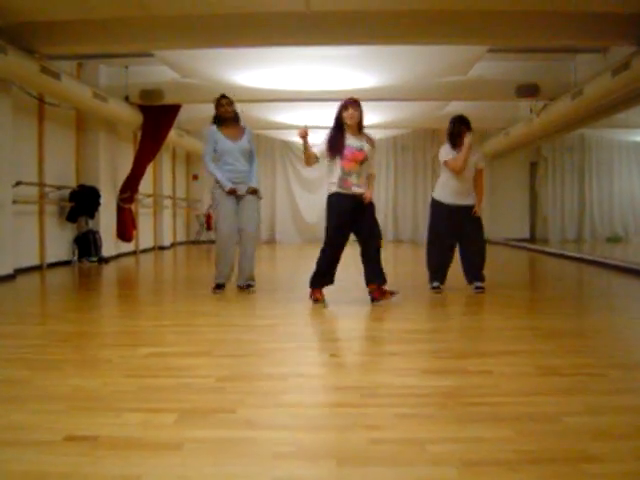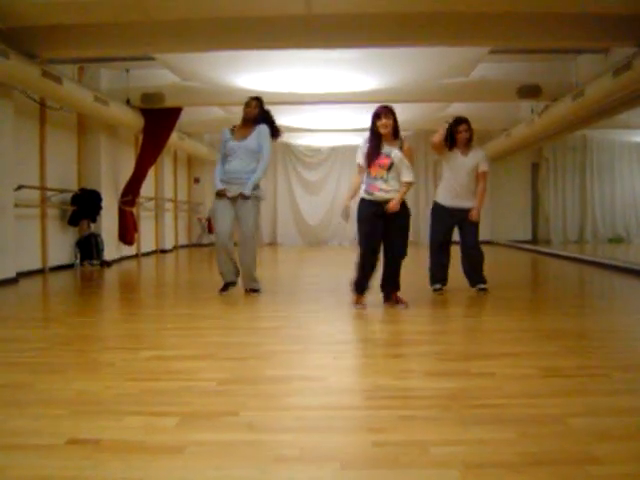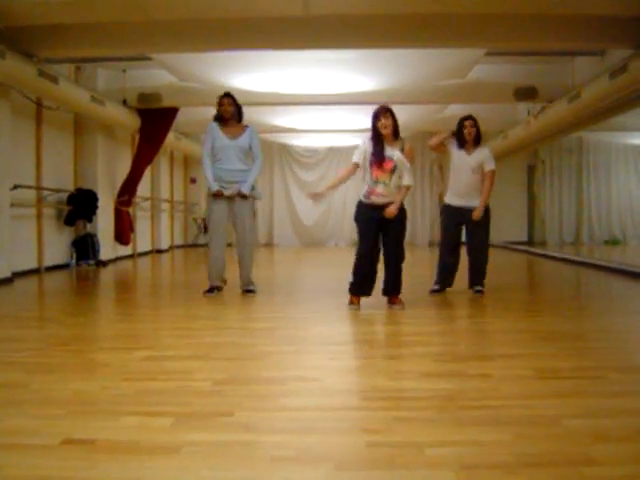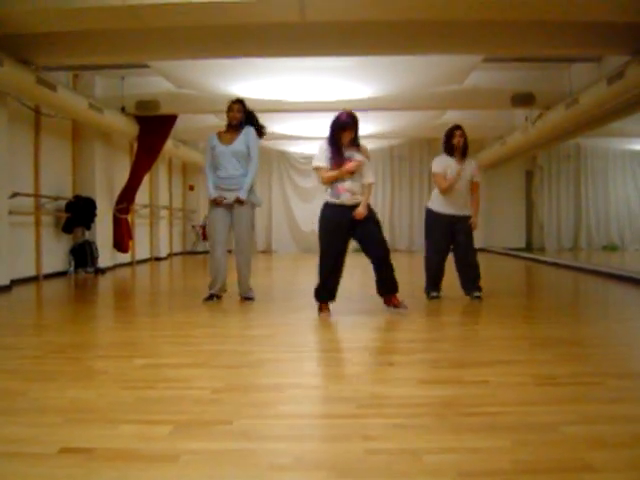
dt=0.5s
person 1, frame 1
left shoulder: (368, 141)
right shoulder: (333, 139)
left elbow: (370, 171)
right elbow: (309, 162)
left wrist: (370, 190)
right wrist: (304, 141)
left hip: (361, 200)
right hip: (339, 198)
left knee: (373, 240)
right knee: (334, 244)
left ankle: (376, 287)
right ankle: (316, 288)
person 1, frame 2
left shoulder: (402, 149)
right shoulder: (368, 145)
left elbow: (408, 180)
right elbow: (360, 175)
left wrist: (398, 199)
right wrist: (348, 199)
left hip: (394, 206)
right hip: (369, 205)
left knee: (396, 251)
right knee: (369, 249)
left ankle: (391, 292)
right ankle: (359, 292)
person 1, frame 3
left shoulder: (403, 150)
right shoulder: (368, 146)
left elbow: (407, 183)
right elbow: (350, 170)
left wrist: (397, 205)
right wrist: (326, 189)
left hip: (393, 209)
right hip: (368, 208)
left knee: (394, 253)
right knee: (367, 252)
left ankle: (393, 295)
right ankle: (356, 294)
person 1, frame 4
left shoulder: (361, 152)
right shoulder: (326, 149)
left elbow: (368, 183)
right elbow: (323, 178)
left wrist: (363, 205)
right wrist: (346, 168)
left hip: (359, 209)
right hip: (334, 210)
left knee: (379, 251)
right knee: (330, 258)
left ankle: (390, 295)
right ankle: (324, 300)
person 2, frame 1
left shoulder: (246, 131)
right shoulder: (213, 131)
left elbow: (254, 159)
right elbow: (208, 161)
left wrist: (254, 182)
right wrist: (225, 183)
left hip: (247, 187)
right hip: (224, 188)
left knee: (250, 231)
right knee: (225, 233)
left ankle: (246, 279)
right ankle: (221, 279)
person 2, frame 2
left shoulder: (262, 129)
right shoulder: (228, 132)
left elbow: (265, 160)
right elbow: (220, 161)
left wrist: (248, 188)
right wrist: (218, 184)
left hip: (247, 189)
right hip: (225, 189)
left knee: (248, 237)
right knee: (222, 235)
left ankle: (250, 282)
right ankle: (230, 277)
person 2, frame 3
left shoulder: (249, 131)
right shoulder: (213, 128)
left elbow: (258, 160)
right elbow: (206, 158)
left wrist: (247, 186)
right wrist: (212, 185)
left hip: (242, 188)
right hip: (219, 188)
left knee: (246, 237)
right knee: (216, 236)
left ankle: (247, 283)
right ankle: (216, 282)
person 2, frame 4
left shoulder: (249, 132)
right shoulder: (214, 138)
left elbow: (254, 162)
right elbow: (209, 168)
left wrist: (243, 192)
right wrist: (211, 192)
left hip: (242, 194)
right hip: (219, 195)
left knee: (243, 243)
right knee: (217, 242)
left ankle: (245, 290)
right ankle: (216, 289)
person 3, frame 1
left shoulder: (476, 153)
right shoulder: (446, 150)
left elbow: (478, 180)
right elbow: (457, 168)
left wrist: (478, 203)
right wrist: (466, 146)
left hip: (468, 205)
right hip: (444, 203)
left knee: (474, 243)
right knee: (441, 243)
left ankle: (476, 279)
right ankle: (436, 279)
person 3, frame 2
left shoulder: (479, 154)
right shoulder: (446, 151)
left elbow: (482, 182)
right elbow: (435, 141)
left wrist: (477, 207)
right wrist: (446, 126)
left hip: (468, 208)
right hip: (443, 206)
left knee: (471, 245)
right knee: (438, 244)
left ankle: (478, 281)
right ankle: (438, 281)
person 3, frame 3
left shoulder: (485, 152)
right shoulder: (453, 148)
left elbow: (489, 181)
right elbow: (432, 144)
left wrist: (481, 207)
right wrist: (451, 133)
left hip: (476, 207)
right hip: (451, 206)
left knee: (477, 247)
right knee: (448, 246)
left ankle: (477, 283)
right ankle: (441, 282)
person 3, frame 4
left shoulder: (472, 164)
right shoulder: (440, 161)
left elbow: (474, 193)
right elbow: (442, 188)
left wrist: (475, 216)
right wrist: (458, 173)
left hip: (462, 216)
right hip: (438, 214)
left knee: (467, 253)
right knee: (436, 253)
left ankle: (473, 288)
right ankle: (433, 288)
